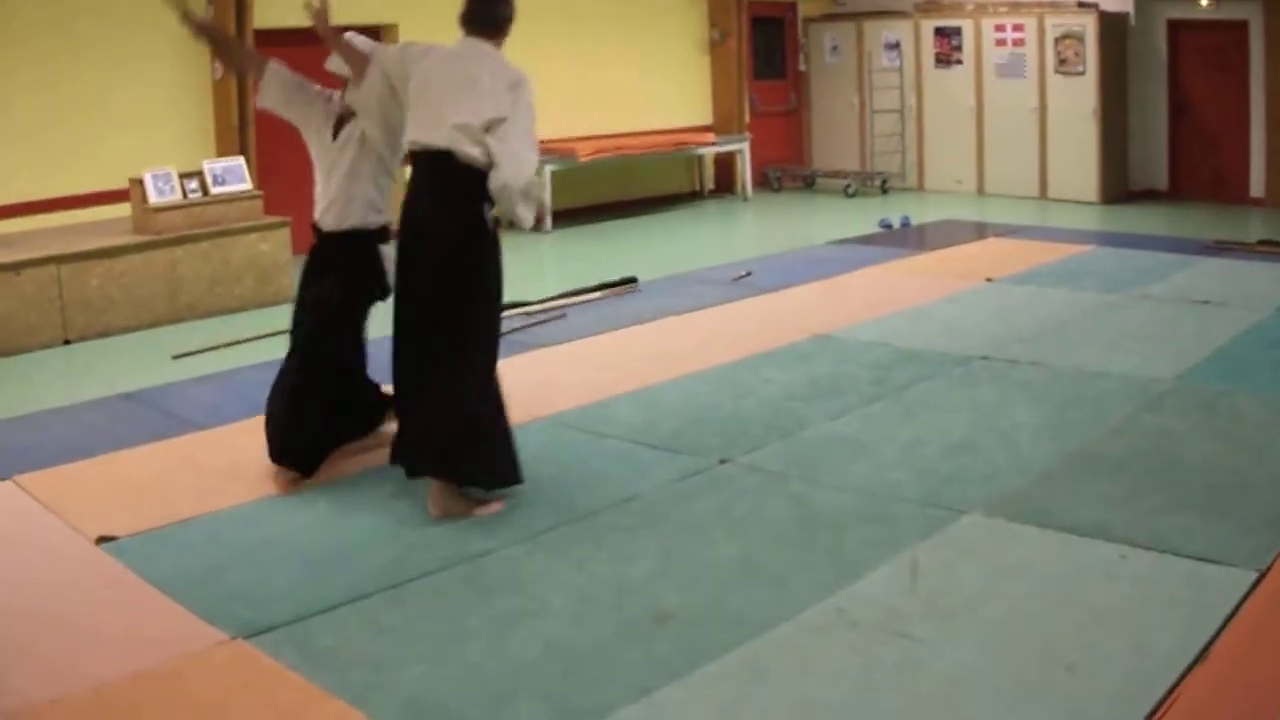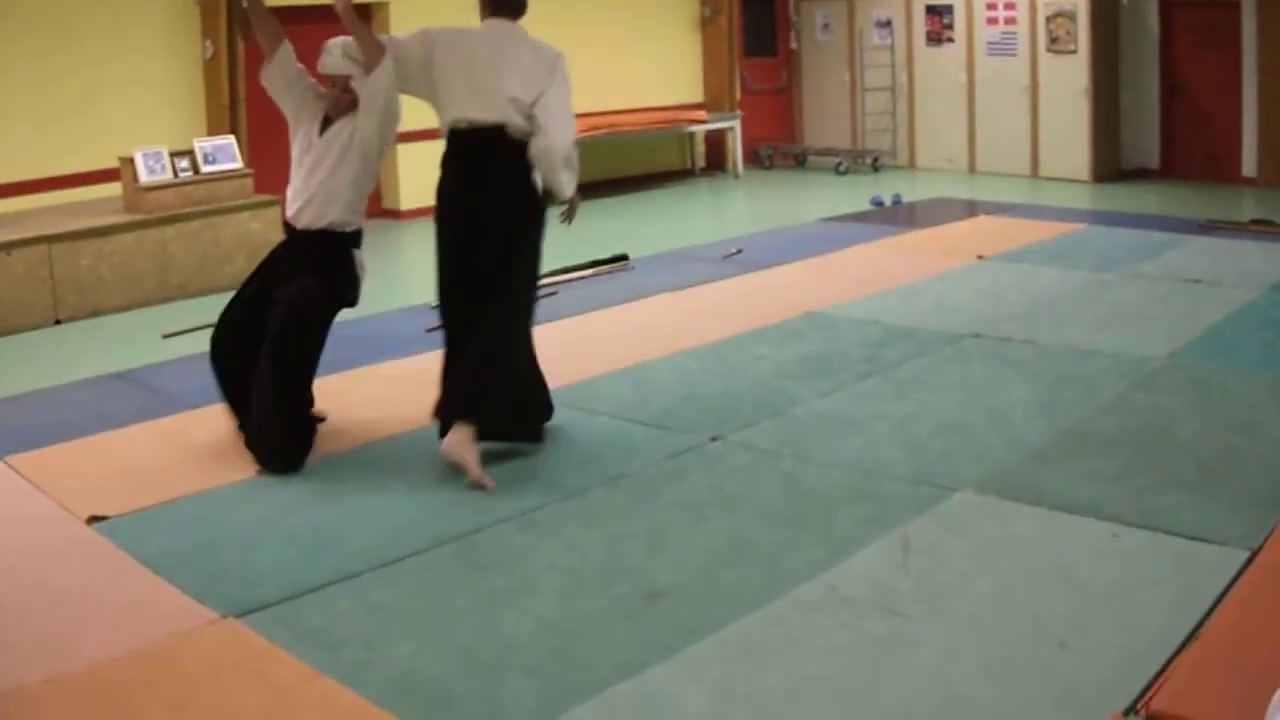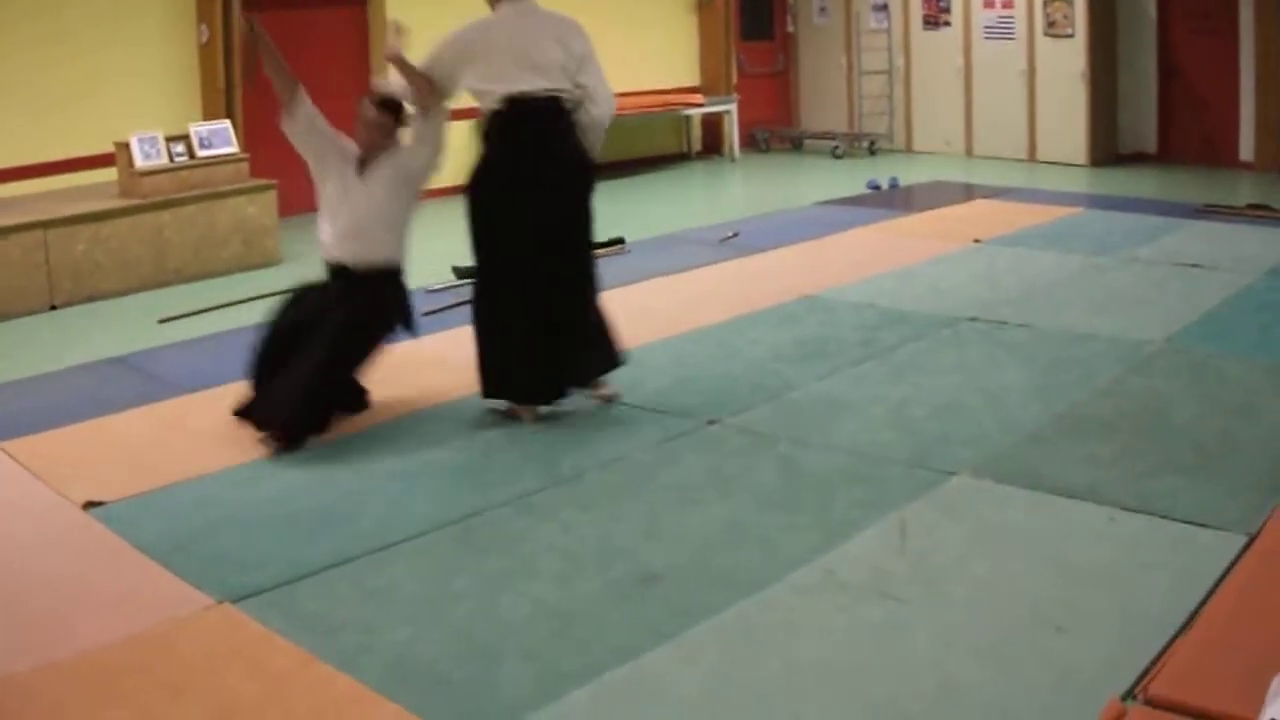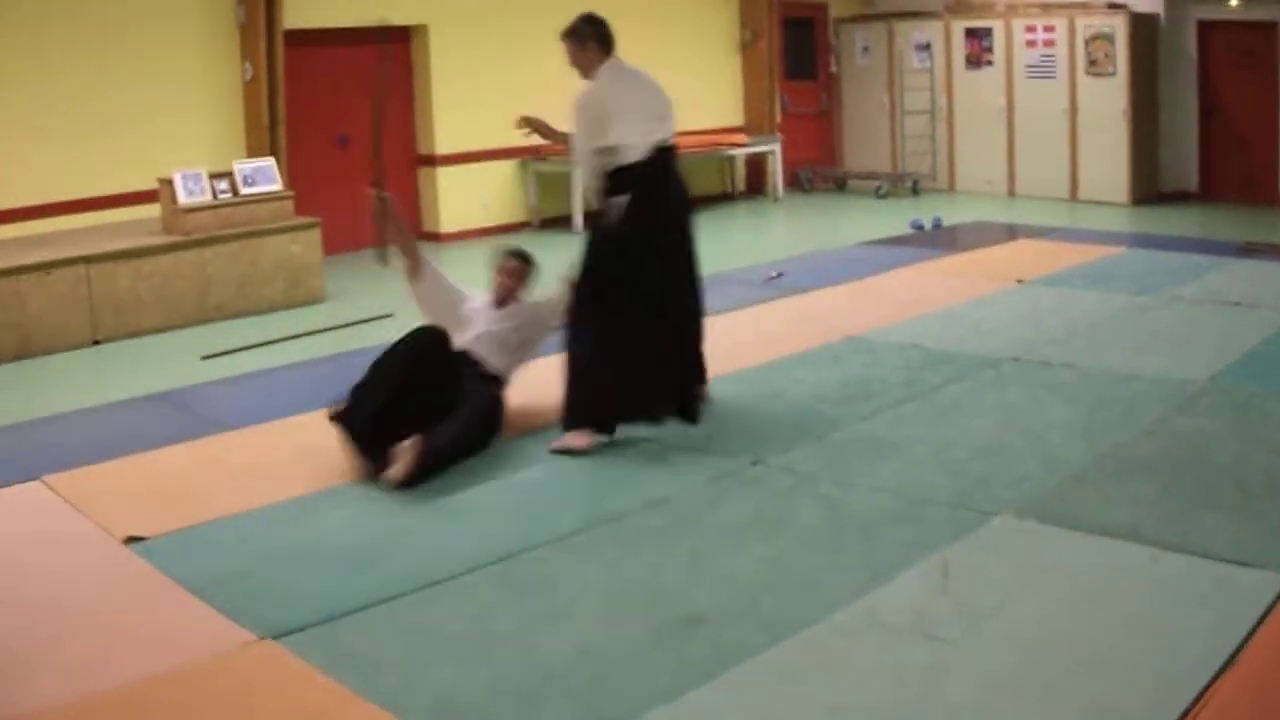
dt=0.3s
person 1, frame 1
left shoulder: (421, 59)
right shoulder: (509, 80)
left elbow: (368, 62)
right elbow: (514, 167)
right wrist: (531, 210)
left hip: (420, 201)
right hip: (465, 208)
left knee: (428, 329)
right knee: (463, 340)
left ankle: (479, 448)
right ankle: (447, 485)
person 1, frame 2
left shoulder: (446, 43)
right shoulder: (545, 58)
left elbow: (381, 54)
right elbow: (554, 138)
right wrist: (566, 189)
left hip: (459, 178)
right hip: (509, 181)
left knee: (468, 301)
right knee: (504, 303)
left ankle: (520, 413)
right ankle: (464, 427)
person 1, frame 3
left shoulder: (474, 36)
left elbow: (428, 82)
right elbow: (598, 103)
right wrist: (586, 148)
left hip: (505, 153)
right hip: (562, 151)
left knee: (505, 273)
right knee: (569, 262)
left ankle: (524, 391)
right ankle: (590, 372)
person 1, frame 4
left shoulder: (595, 97)
right shoulder: (639, 82)
left elbow: (592, 162)
left wrist: (602, 208)
right wrist: (556, 135)
left hip: (632, 201)
right hip: (667, 192)
left knee: (601, 307)
right knee: (670, 294)
left ankle: (591, 420)
right ankle: (689, 383)
person 2, frame 1
left shoulder: (383, 121)
right shoulder: (320, 109)
right elbow: (260, 69)
left hip: (360, 254)
right hip: (329, 247)
left knee: (317, 351)
right knee: (332, 349)
left ankle: (296, 451)
right ankle: (366, 414)
person 2, frame 2
left shoulder: (372, 124)
right shoulder: (307, 107)
left elbow: (382, 67)
right elbow: (274, 48)
left hip: (331, 256)
right hip: (294, 246)
left knee: (286, 344)
right knee: (235, 330)
left ankle: (279, 448)
right ankle: (267, 421)
person 2, frame 3
left shoulder: (405, 168)
right shoulder: (335, 155)
left elbow: (431, 112)
right elbow: (292, 100)
left wrist: (400, 62)
right wrist: (260, 41)
left hip: (378, 291)
right hip: (339, 284)
left knee: (333, 344)
left ankle: (283, 417)
person 2, frame 4
left shoulder: (532, 318)
right shoulder: (463, 304)
left elbow: (570, 297)
right elbow: (417, 265)
right wrist: (389, 217)
left hip: (480, 384)
left knee: (480, 414)
right knee: (425, 342)
left ankle: (419, 453)
